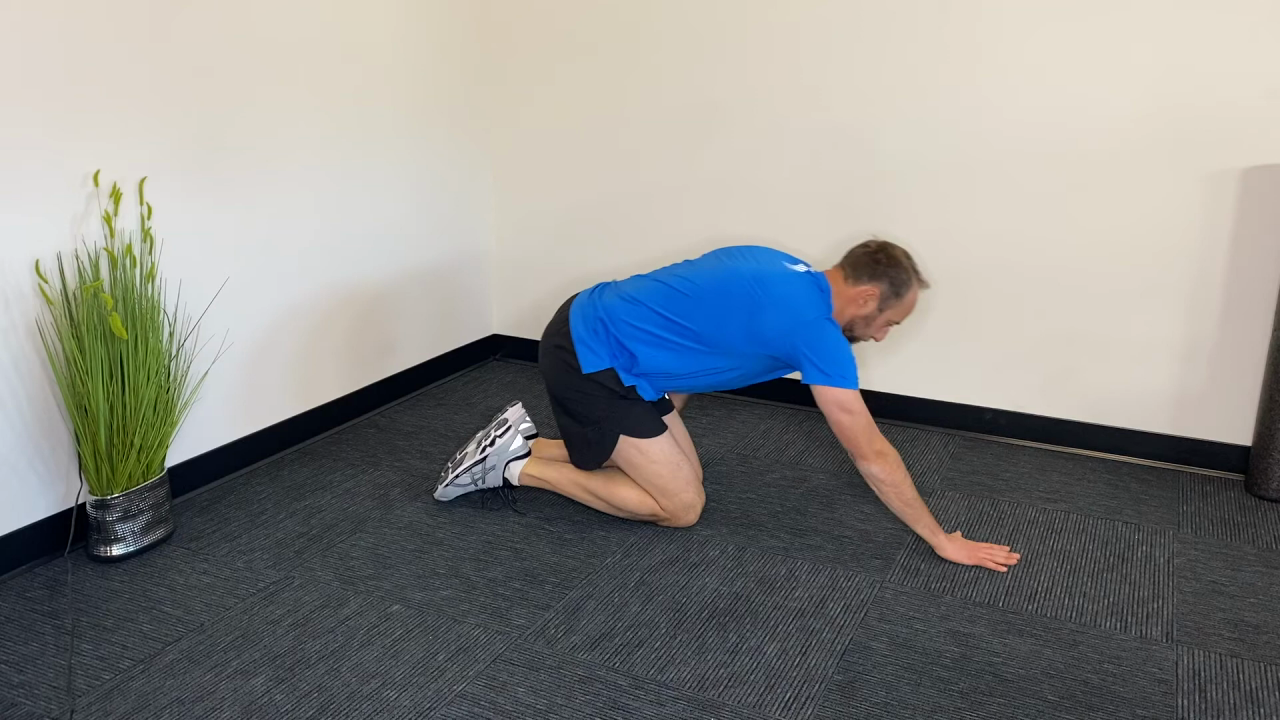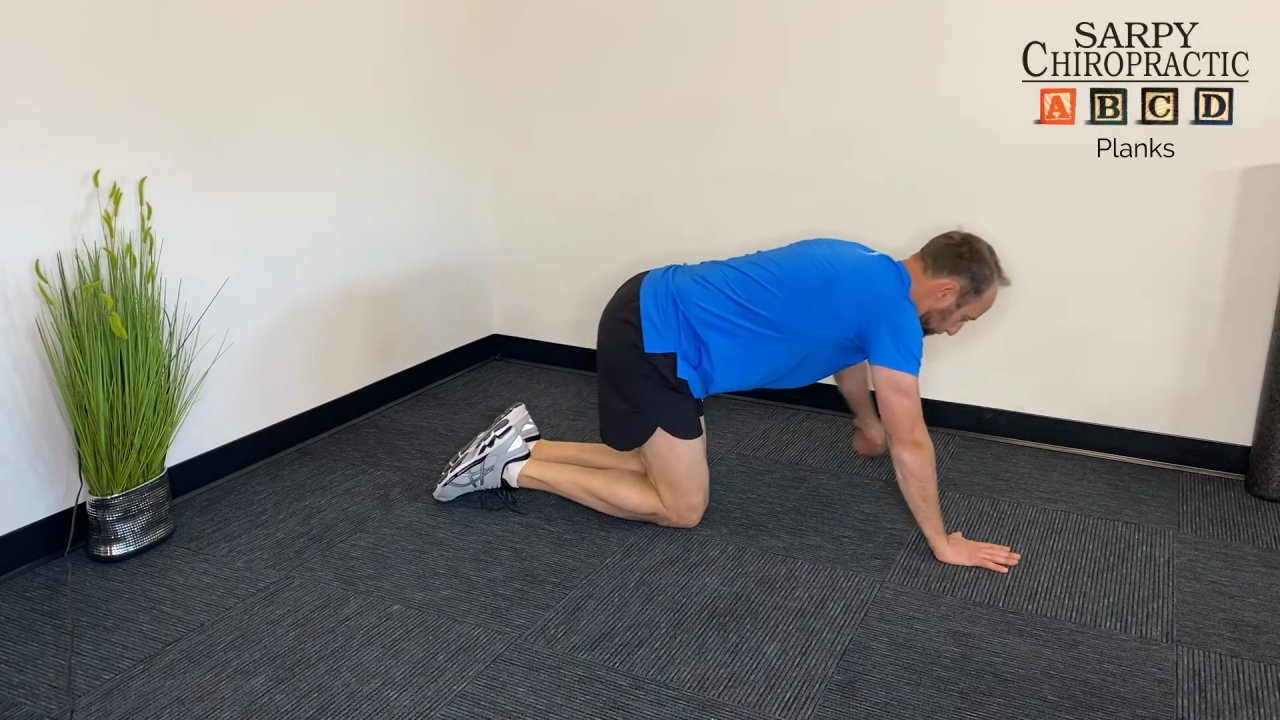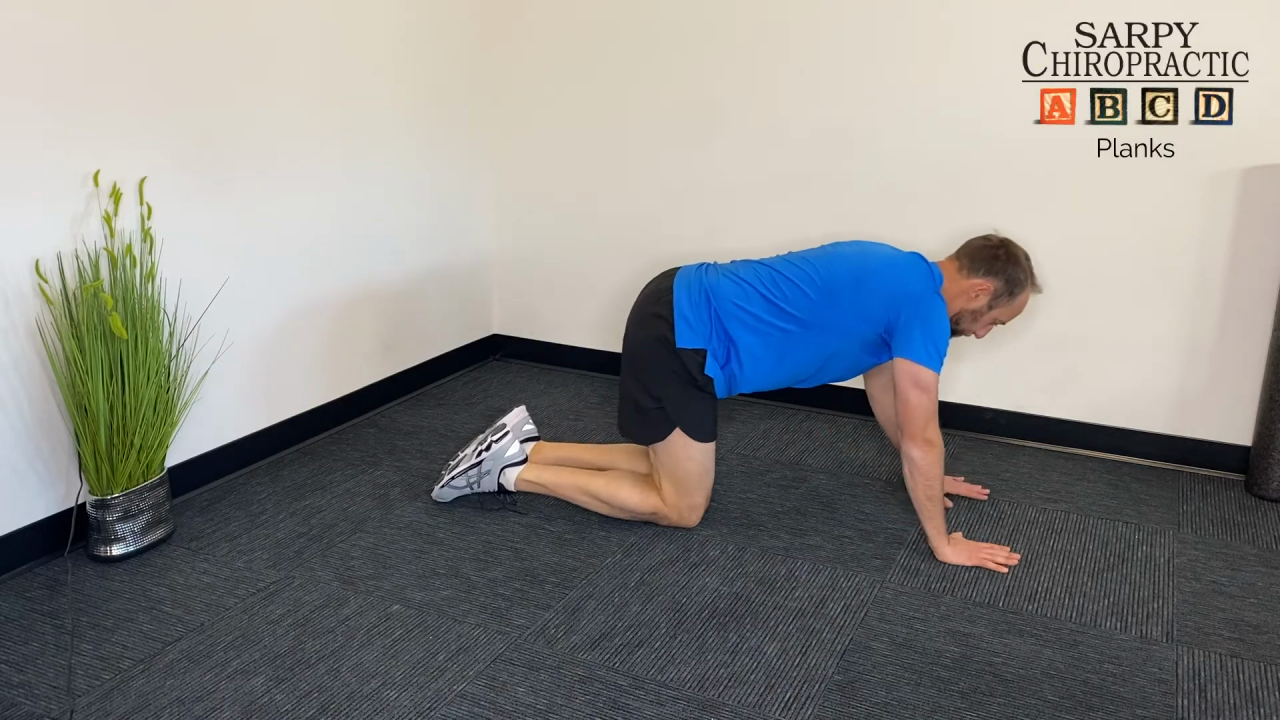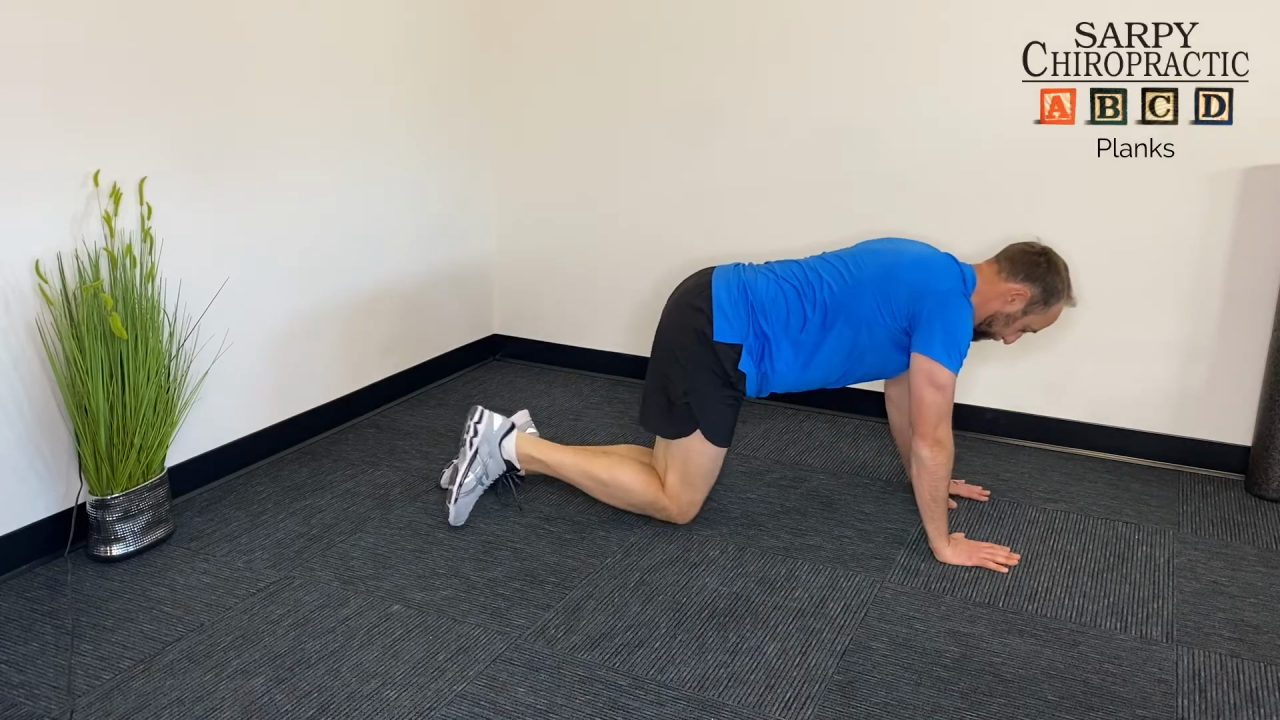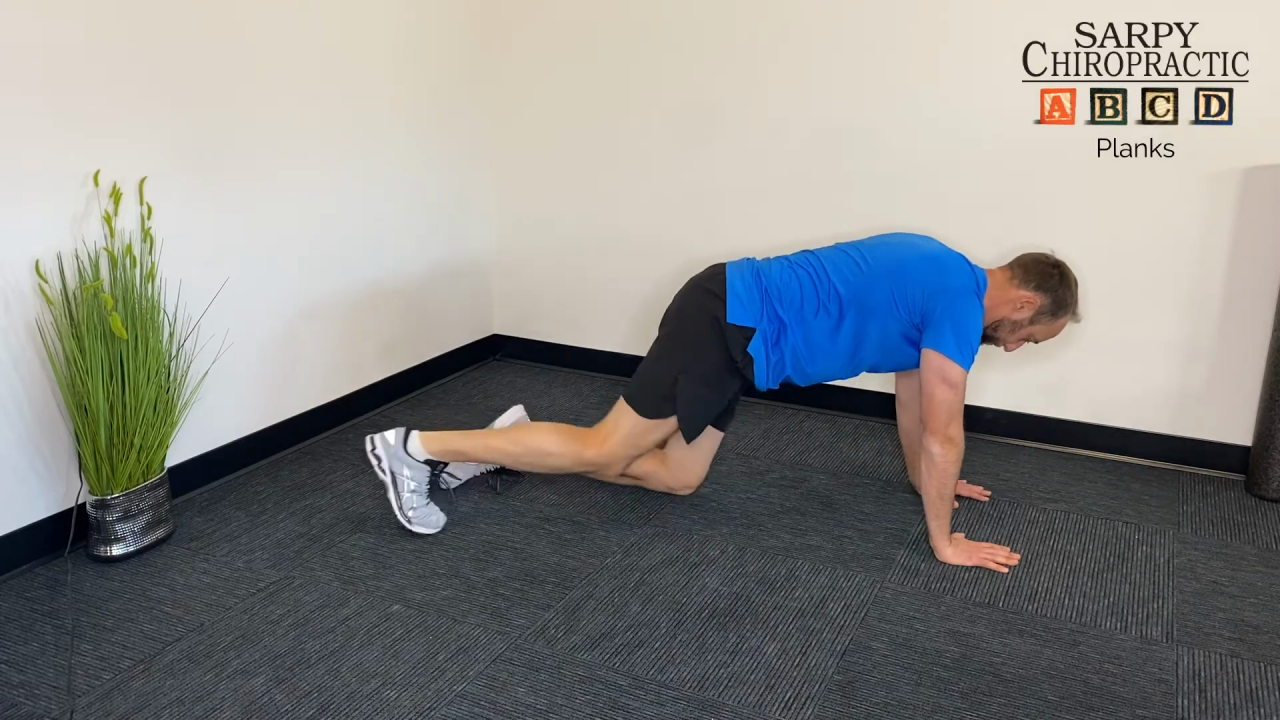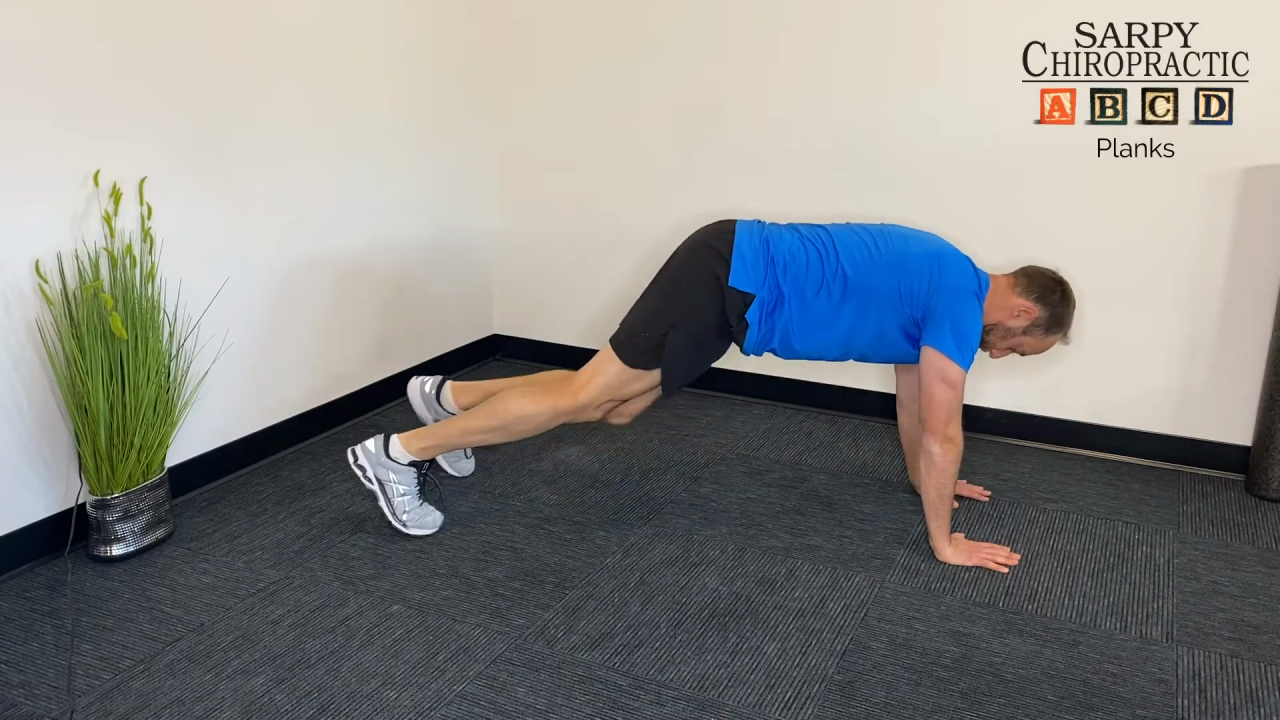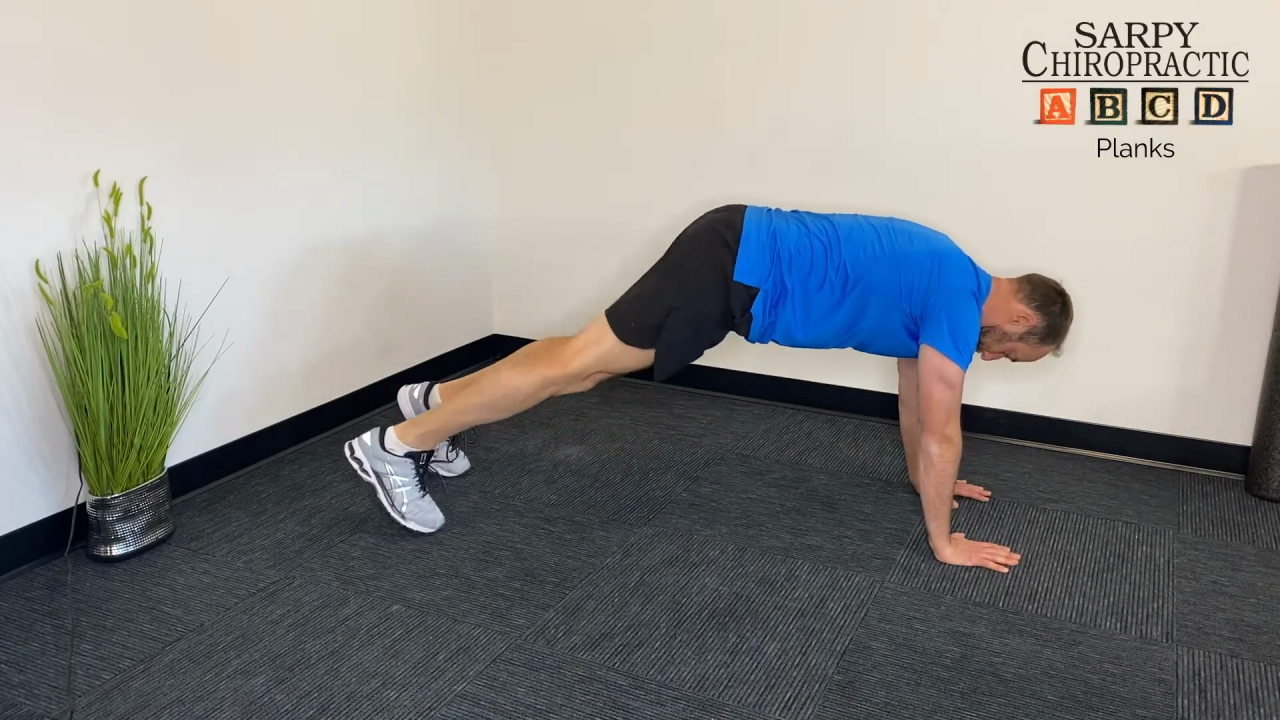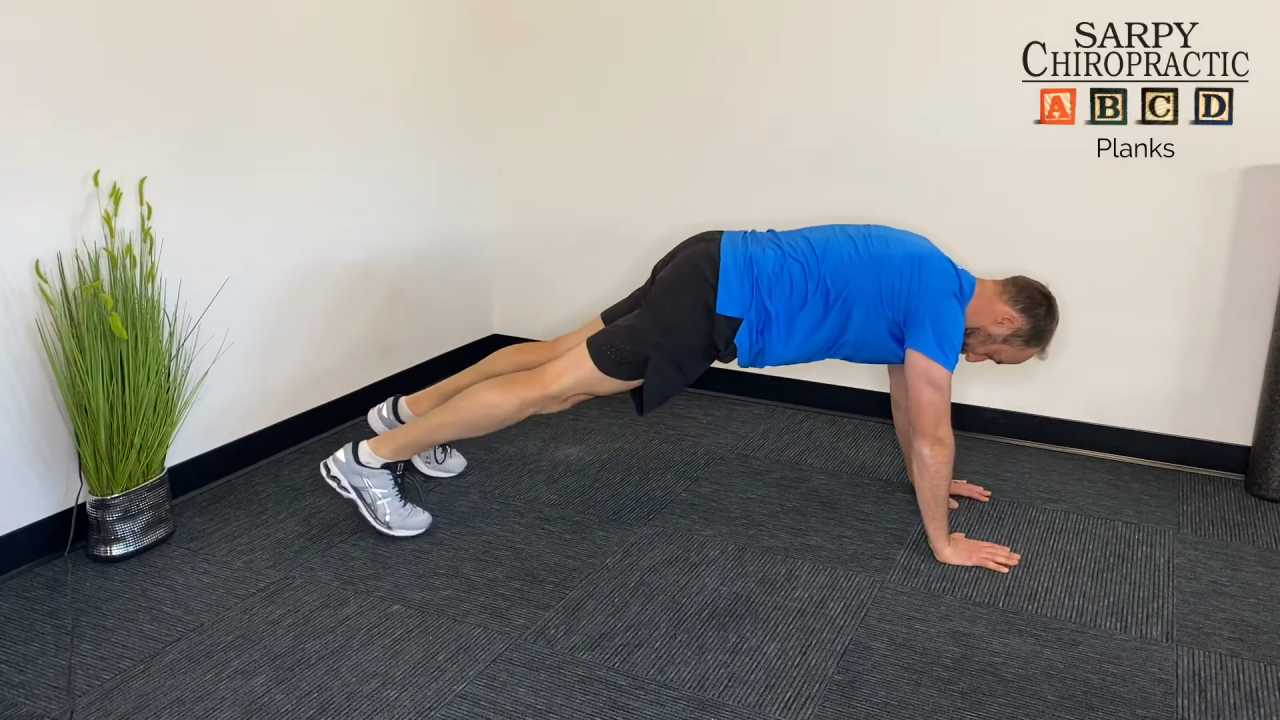
dt=0.5s
person 1, frame 1
left shoulder: (784, 273)
right shoulder: (809, 322)
right elbow: (871, 454)
left wrist: (662, 430)
right wrist: (941, 540)
left hip: (599, 336)
right hip: (589, 357)
left knee: (673, 473)
right knee: (681, 506)
left ankle: (525, 442)
right ankle: (516, 466)
person 1, frame 2
left shoulder: (866, 269)
right shoulder: (893, 306)
right elbow: (910, 444)
left wrist: (867, 419)
right wrist: (943, 543)
left hip: (651, 313)
right hip: (652, 340)
left knee: (670, 469)
right knee: (682, 508)
left ankle: (526, 444)
right ankle: (516, 469)
person 1, frame 3
left shoulder: (898, 281)
right shoulder: (924, 305)
left elbow: (882, 384)
right elbow: (921, 438)
left wrist: (926, 475)
right wrist: (942, 542)
left hip: (680, 312)
right hip: (680, 335)
left knee: (673, 469)
right knee: (681, 508)
left ankle: (527, 446)
right ankle: (513, 471)
person 1, frame 4
left shoulder: (929, 281)
right shoulder: (948, 301)
left elbow: (900, 387)
right elbow: (931, 436)
left wrist: (926, 477)
right wrist: (943, 541)
left hip: (716, 317)
right hip: (716, 332)
left knee: (678, 470)
right knee: (677, 502)
left ankle: (523, 447)
right ankle: (512, 447)
person 1, frame 5
left shoulder: (938, 284)
right shoulder: (960, 302)
left elbow: (910, 394)
right elbow: (943, 433)
left wrist: (923, 479)
right wrist: (944, 540)
left hip: (734, 323)
right hip: (729, 322)
left knee: (679, 477)
right knee: (607, 450)
left ankle: (515, 441)
right ankle: (415, 449)
person 1, frame 6
left shoulder: (936, 289)
right shoulder: (959, 301)
left elbow: (911, 397)
right elbow: (942, 432)
left wrist: (924, 480)
right wrist: (945, 540)
left hip: (729, 269)
right hip: (732, 279)
left knee: (620, 407)
right knee: (591, 395)
left ankle: (449, 396)
right ankle: (402, 453)
person 1, frame 7
left shoulder: (939, 285)
right shoulder: (958, 301)
left elbow: (913, 396)
right elbow: (941, 431)
left wrist: (923, 477)
right wrist: (943, 540)
left hip: (737, 249)
right hip: (738, 265)
left knee: (594, 346)
right knee: (581, 363)
left ankle: (435, 399)
right ankle: (398, 446)
person 1, frame 8
left shoulder: (923, 284)
right shoulder: (941, 302)
left elbow: (904, 395)
right elbow: (932, 434)
left wrist: (924, 478)
right wrist: (943, 541)
left hip: (717, 272)
right hip: (722, 302)
left knee: (570, 349)
right knee: (559, 383)
left ankle: (412, 407)
right ankle: (374, 457)
